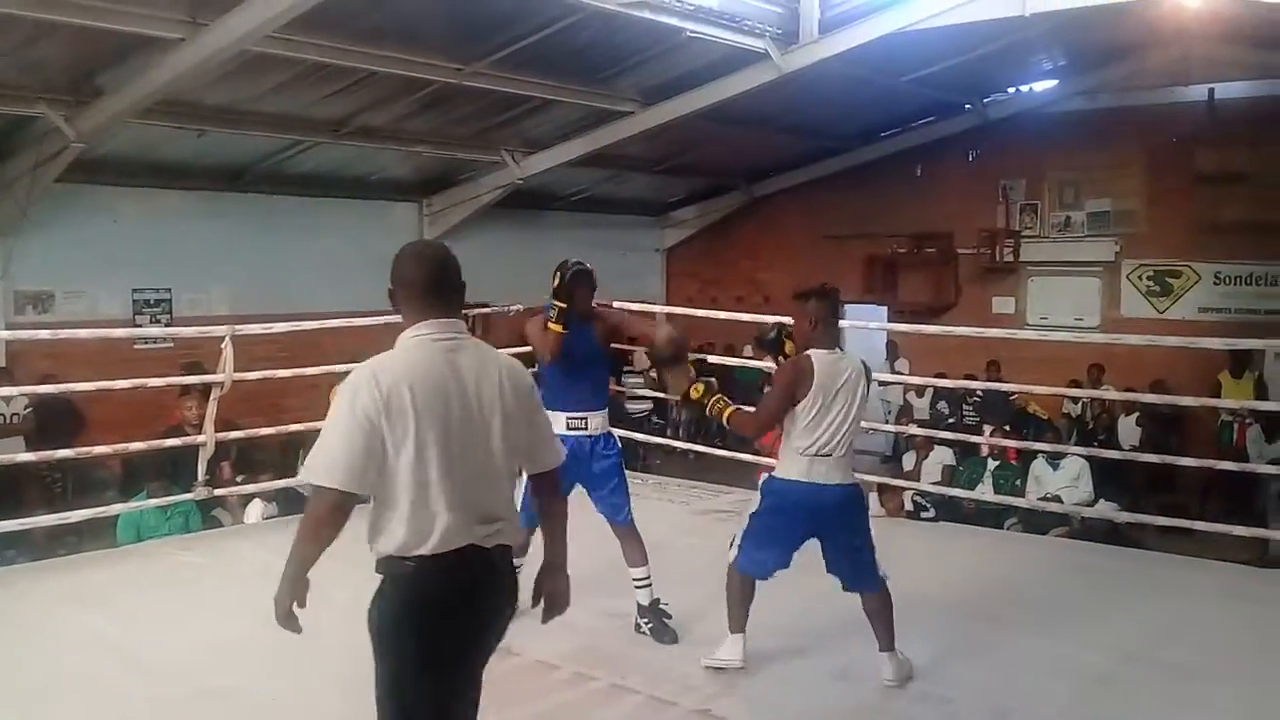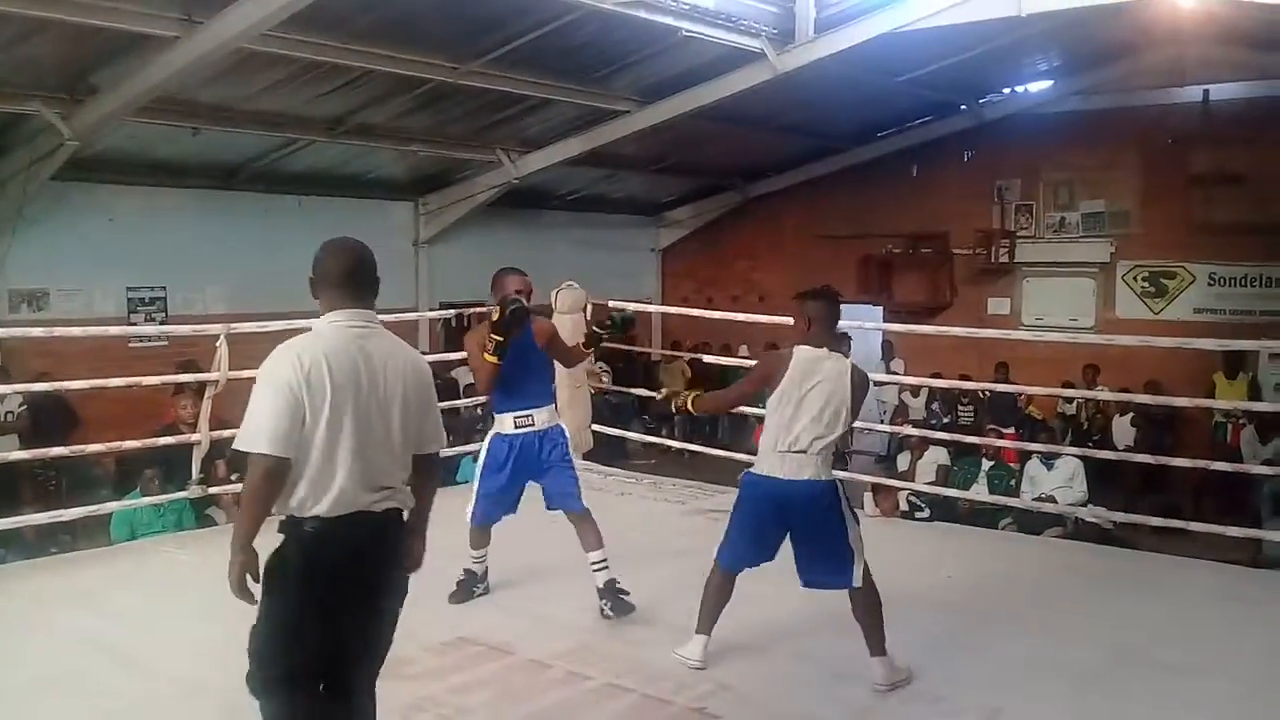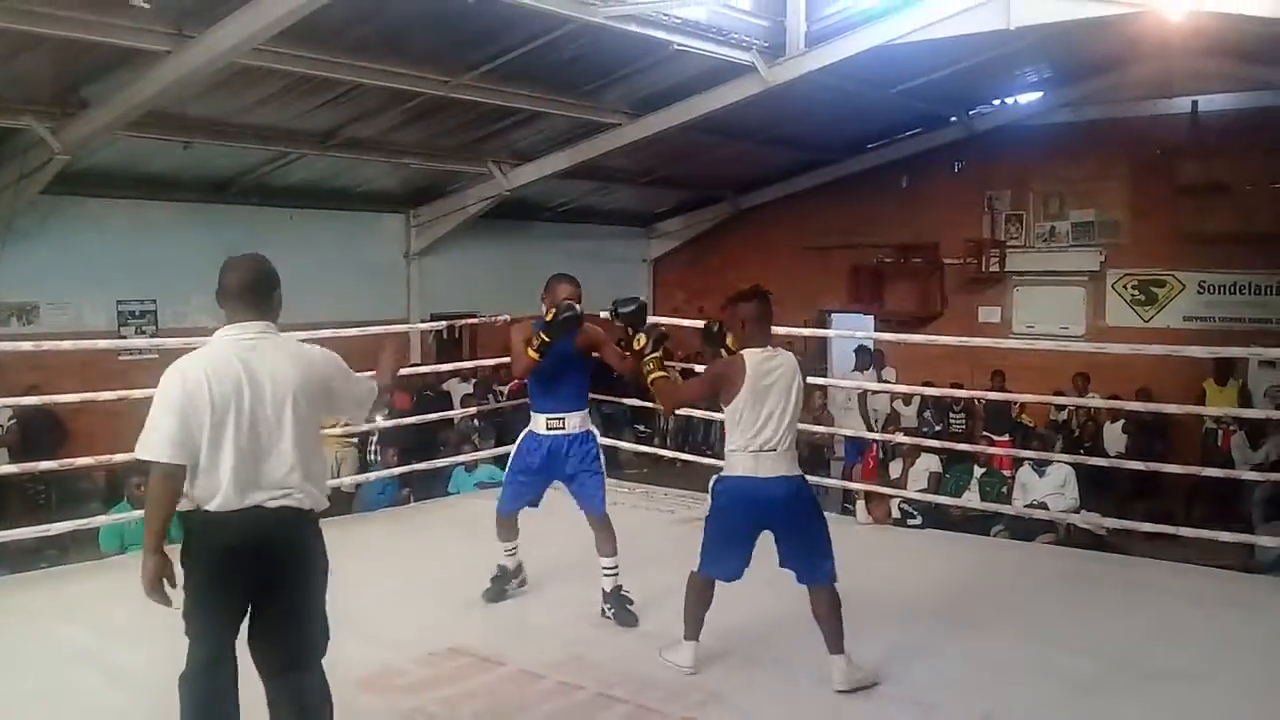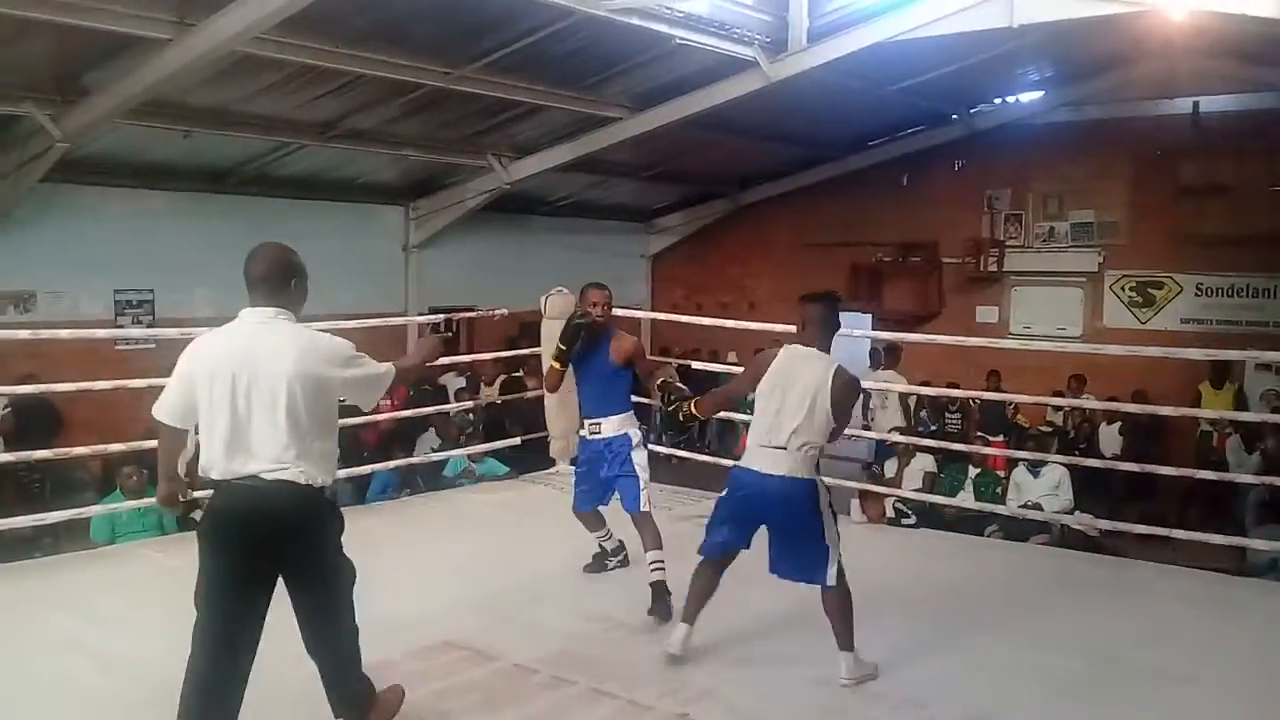
dt=0.5s
person 1, frame 1
left shoulder: (376, 379)
right shoulder: (509, 373)
left elbow: (333, 499)
right elbow: (547, 479)
left wrist: (293, 576)
right wrist: (555, 564)
left hip: (418, 583)
right hip: (492, 575)
person 1, frame 2
left shoulder: (295, 357)
right shoulder: (409, 361)
left elbow: (268, 466)
right elbow: (426, 462)
left wrist: (242, 546)
right wrist: (414, 532)
left hip: (315, 541)
right hip: (385, 538)
left knee: (281, 681)
right knee: (354, 678)
person 1, frame 3
left shoulder: (188, 371)
right shoulder: (313, 362)
left elbow: (166, 472)
right elbow: (371, 397)
left wrist: (153, 549)
right wrist: (387, 370)
left hip: (218, 535)
right hip: (293, 533)
left knee: (210, 662)
right knee: (297, 666)
person 1, frame 4
left shoulder: (205, 348)
right shoulder: (320, 349)
left elbow: (171, 427)
right elbow: (386, 380)
left wrist: (168, 479)
right wrist: (420, 357)
left hip: (232, 505)
right hip: (300, 505)
left knee: (220, 635)
right knee: (328, 615)
person 2, frame 1
left shoulder: (798, 367)
right shoulder: (860, 370)
left elbow: (756, 426)
left wrist: (710, 399)
left hip: (791, 488)
right hip: (840, 489)
left knee: (744, 561)
right knee: (868, 576)
left ankle: (734, 644)
right ankle: (892, 660)
person 2, frame 2
left shoulder: (778, 363)
right shoulder: (856, 377)
left elbow: (723, 401)
left wrist: (681, 400)
left hip: (765, 483)
right hip: (817, 488)
left knee: (727, 563)
right knee: (856, 576)
left ankle: (698, 645)
right ankle: (883, 664)
person 2, frame 3
left shoulder: (729, 367)
right shoulder: (794, 365)
left elbow: (672, 399)
left wrist: (651, 355)
right wrist: (732, 347)
left hip: (738, 485)
right hip: (788, 484)
left knee: (707, 569)
right knee: (818, 576)
left ankle: (688, 649)
right ankle: (841, 665)
person 2, frame 4
left shoulder: (772, 359)
right shoulder: (845, 381)
left elbow: (723, 397)
right elbow: (834, 432)
left wrist: (687, 408)
left hip: (749, 477)
right hip: (799, 484)
left knee: (715, 555)
right knee: (831, 571)
left ankle: (681, 633)
right ankle: (850, 660)
person 3, frame 1
left shoulder: (605, 321)
right shoulder: (539, 324)
left elbow: (654, 331)
right elbow: (549, 355)
left wrist: (667, 345)
right wrist: (561, 302)
left hip: (598, 439)
right hip: (554, 437)
left knee: (624, 524)
right knee: (525, 522)
left ankle: (647, 608)
person 3, frame 2
left shoulder: (542, 328)
right shoulder: (478, 336)
left elbow: (571, 359)
right elbow: (485, 385)
left wrist: (596, 336)
right wrist: (500, 334)
left hip: (548, 434)
right hip: (506, 437)
left knee: (577, 511)
right knee: (482, 516)
left ankle: (606, 587)
right ankle: (475, 575)
person 3, frame 3
left shoulder: (588, 334)
right shoulder: (525, 331)
left elbow: (628, 368)
right elbow: (519, 372)
left wrist: (636, 330)
right wrist: (550, 332)
left hip: (579, 437)
right hip: (538, 436)
left knee: (598, 516)
right knee: (506, 509)
left ankle: (612, 594)
right ankle: (510, 570)
person 3, frame 4
left shoulder: (627, 344)
right shoulder: (577, 340)
left elbow: (653, 376)
right elbow: (550, 386)
left wrist: (670, 384)
right wrist: (564, 345)
left hip: (623, 437)
right hip: (591, 438)
left knee: (640, 513)
right knee: (582, 507)
left ankle: (659, 588)
right ankle: (612, 550)
